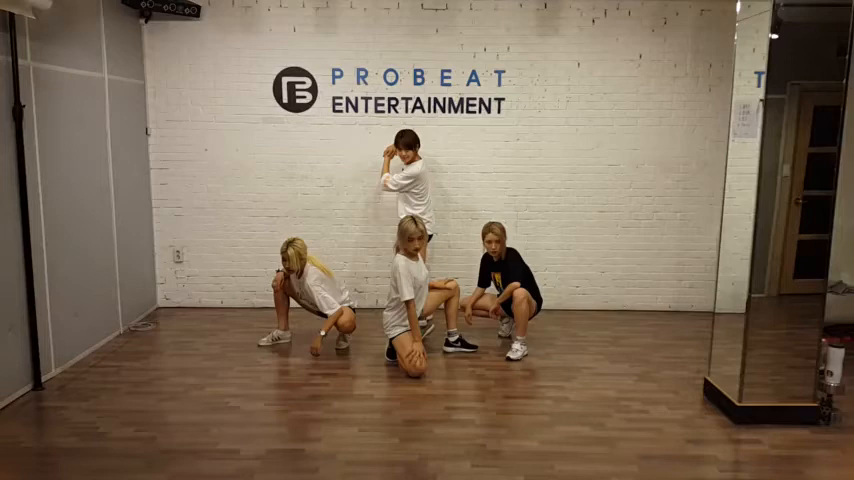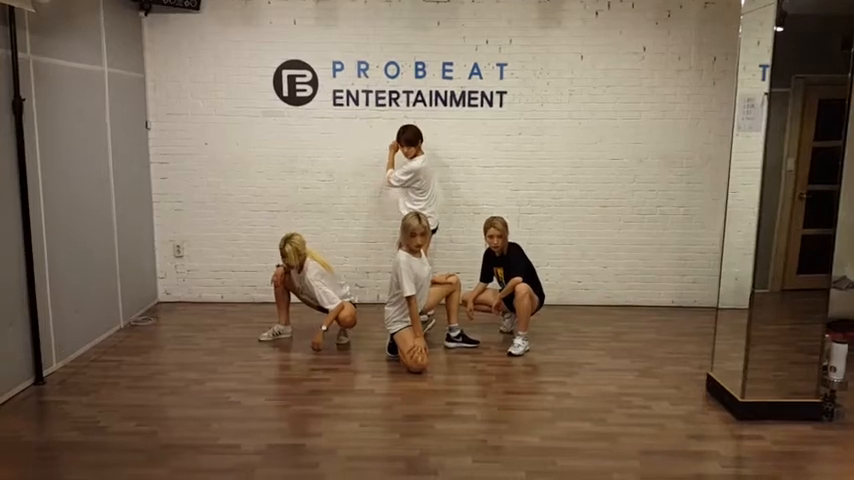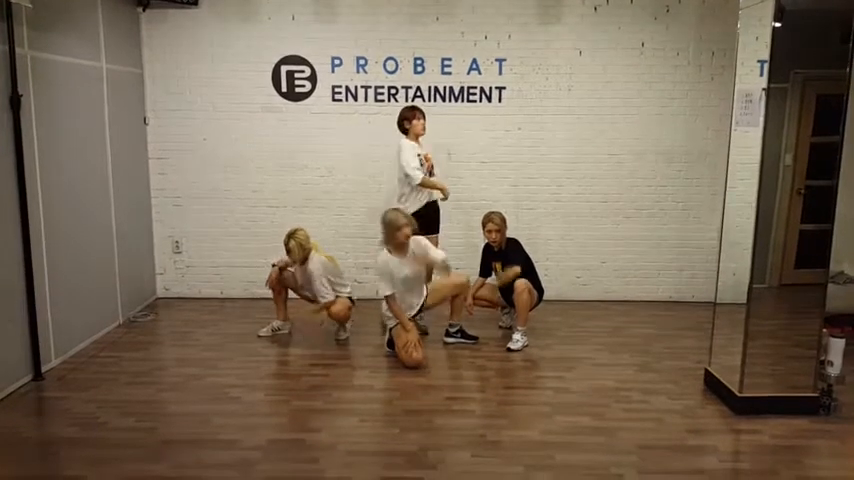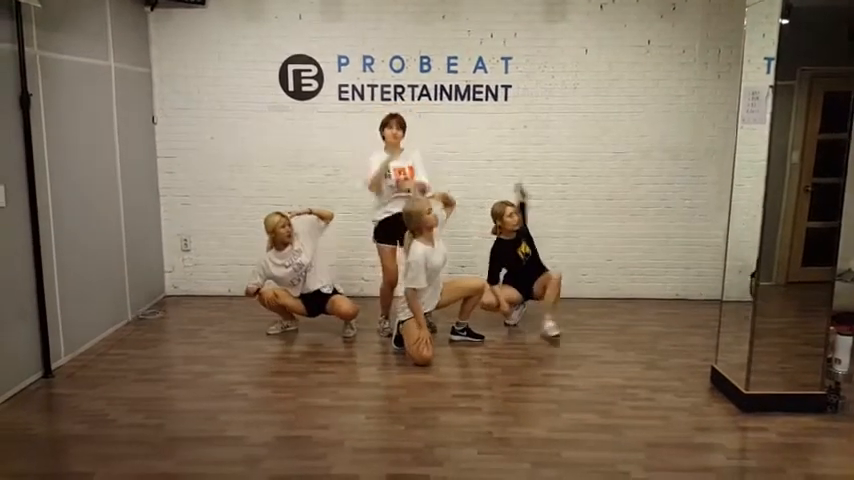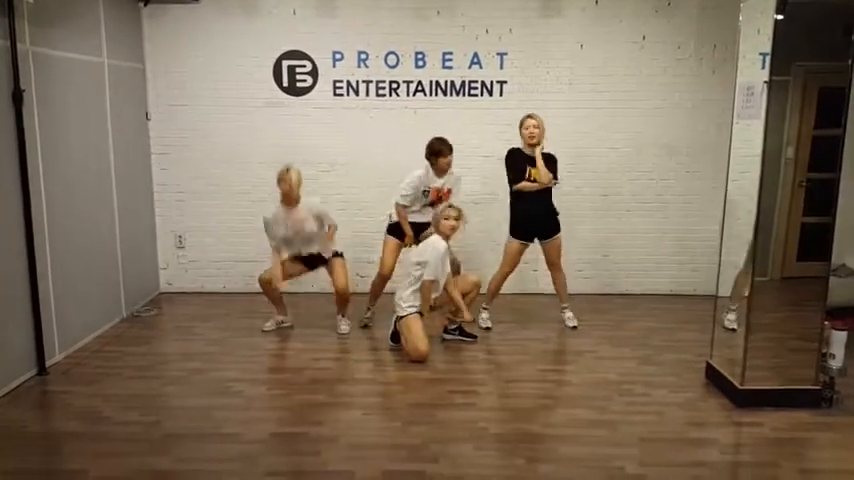
dt=1s
person 1, frame 1
left shoulder: (414, 171)
right shoulder: (415, 165)
left elbow: (386, 183)
left wrist: (386, 160)
right wrist: (391, 154)
left ankle: (424, 320)
person 1, frame 2
left shoulder: (414, 167)
right shoulder: (420, 161)
left elbow: (391, 179)
left wrist: (391, 154)
right wrist: (395, 151)
left ankle: (425, 314)
right ankle: (423, 309)
person 1, frame 3
left shoulder: (421, 147)
right shoulder: (405, 146)
right elbow: (416, 178)
right wrist: (441, 186)
left hip: (430, 208)
right hip: (412, 211)
left knee: (429, 266)
person 1, frame 4
left shoulder: (414, 158)
right shoulder: (376, 159)
left elbow: (423, 186)
right elbow: (373, 188)
left wrist: (411, 185)
right wrist: (384, 165)
right hip: (386, 221)
right knee: (390, 278)
right ankle: (384, 318)
person 1, frame 5
left shoulder: (452, 179)
right shoulder: (418, 177)
right elbow: (400, 205)
left wrist: (430, 231)
right wrist: (408, 233)
left hip: (425, 226)
right hip: (401, 223)
right knee: (385, 272)
right ankle: (369, 310)
person 2, frame 1
left shoulder: (416, 255)
right shoulder: (401, 264)
right elbow: (409, 305)
left wrist: (433, 284)
right wrist: (417, 340)
right hip: (399, 320)
left knee: (453, 287)
right knee: (417, 369)
left ankle: (452, 339)
right ankle: (397, 348)
person 2, frame 2
left shoulder: (419, 251)
right shoulder: (402, 260)
right elbow: (410, 301)
left wrist: (435, 279)
right wrist: (419, 336)
left hip: (418, 303)
right hip: (400, 317)
left knee: (453, 282)
right knee: (418, 364)
left ankle: (454, 334)
right ankle: (398, 342)
person 2, frame 3
left shoulder: (419, 243)
right shoulder: (383, 261)
left elbow: (445, 270)
right elbow: (390, 300)
left wrist: (428, 261)
right wrist: (409, 330)
left hip: (421, 297)
right hip: (399, 313)
left knee: (463, 282)
right knee: (414, 360)
left ankle: (453, 331)
right ankle: (396, 336)
person 2, frame 4
left shoulder: (435, 228)
right shoulder: (417, 253)
left elbow: (451, 205)
right elbow: (412, 293)
left wrist: (443, 196)
right wrist: (422, 327)
left hip: (435, 294)
right hip: (413, 308)
left knee: (479, 285)
right knee: (423, 357)
left ankle: (459, 329)
right ankle: (404, 332)
person 2, frame 5
left shoulder: (445, 244)
right shoulder: (436, 245)
left elbow: (449, 280)
right elbow: (426, 284)
left wrist: (463, 309)
right wrist: (426, 314)
left hip: (430, 297)
right hip: (410, 302)
left knee: (473, 281)
right knee: (420, 353)
left ankle: (452, 327)
right ankle: (400, 327)
person 3, frame 1
left shoulder: (512, 256)
right shoulder: (486, 258)
left elbow: (515, 284)
right elbow: (481, 286)
left wrist: (496, 302)
right wrist: (469, 305)
left hip: (529, 303)
right hip: (506, 302)
left knee: (519, 293)
right knee: (464, 303)
left ankle: (520, 344)
right ankle: (506, 319)
person 3, frame 2
left shoulder: (514, 251)
right shoulder: (489, 253)
left elbow: (517, 279)
right elbow: (484, 281)
left wrist: (499, 297)
right wrist: (471, 300)
left hip: (531, 298)
right hip: (508, 297)
left knee: (521, 288)
right knee: (466, 298)
left ankle: (522, 339)
right ankle: (508, 314)
person 3, frame 3
left shoulder: (512, 245)
right shoulder: (488, 249)
left elbow: (516, 270)
right elbow: (483, 276)
left wrist: (496, 285)
right wrist: (469, 295)
left hip: (530, 293)
right hip: (507, 291)
left knee: (520, 284)
right knee: (468, 293)
left ankle: (521, 335)
right ankle: (508, 309)
person 3, frame 4
left shoulder: (520, 226)
right shoulder: (498, 248)
left elbow: (522, 203)
right elbow: (492, 280)
left wrist: (520, 193)
right wrist: (502, 301)
left hip: (537, 279)
right hip: (515, 286)
left knee: (555, 277)
right knee: (485, 302)
left ankle: (548, 321)
right ankle: (517, 305)
person 3, frame 5
left shoulder: (548, 159)
right shoulder: (513, 155)
left elbow: (545, 180)
right elbow: (516, 185)
left wrist: (538, 154)
right wrist: (542, 185)
left hip: (547, 221)
right hip: (521, 221)
left knee: (556, 268)
right knee: (505, 271)
left ankle: (565, 310)
right ankle: (484, 310)
person 4, frame 1
left shoulder: (311, 281)
right shoulder: (296, 266)
left elbow: (336, 311)
right elbow: (287, 270)
left wrist: (319, 336)
right wrist: (281, 273)
left hip: (340, 306)
right hip: (319, 302)
left knee: (346, 324)
right knee: (279, 284)
left ankle: (344, 335)
right ankle: (283, 331)
person 4, frame 2
left shoulder: (312, 275)
right shoulder: (297, 260)
left elbow: (337, 305)
right elbow: (287, 265)
left wrist: (321, 331)
right wrist: (281, 268)
left hip: (341, 301)
right hip: (318, 298)
left knee: (347, 319)
right knee: (280, 279)
left ankle: (344, 329)
right ankle: (283, 326)
person 4, frame 3
left shoulder: (315, 266)
right shoulder: (301, 252)
left elbow: (328, 300)
right elbow: (285, 262)
right wrist: (277, 267)
left hip: (339, 295)
right hip: (316, 294)
left knee: (337, 313)
right knee: (275, 278)
left ankle: (343, 322)
right ankle: (282, 321)
person 4, frame 4
left shoulder: (304, 236)
right shoulder: (267, 261)
left elbow: (329, 215)
right elbow: (249, 289)
left wrist: (305, 211)
right wrist: (260, 291)
left hip: (325, 293)
right hip: (301, 301)
left knee: (349, 311)
right knee: (265, 296)
left ankle: (348, 321)
right ankle: (289, 320)
person 4, frame 5
left shoulder: (313, 207)
right shoulder: (273, 217)
left elbow: (332, 226)
right elbow: (276, 247)
left wrist: (329, 240)
right wrist: (277, 266)
left hip: (327, 252)
right hip: (301, 256)
left knee: (341, 289)
right knee: (265, 279)
left ankle: (342, 317)
right ankle: (282, 317)
